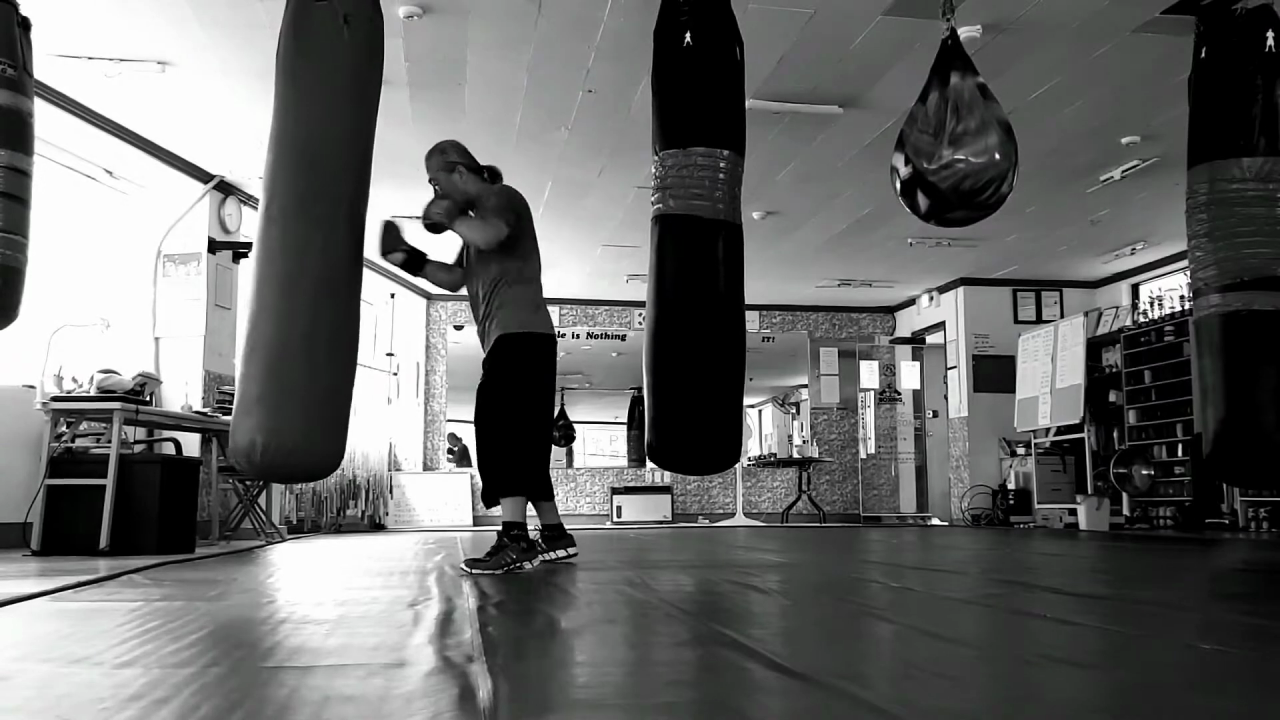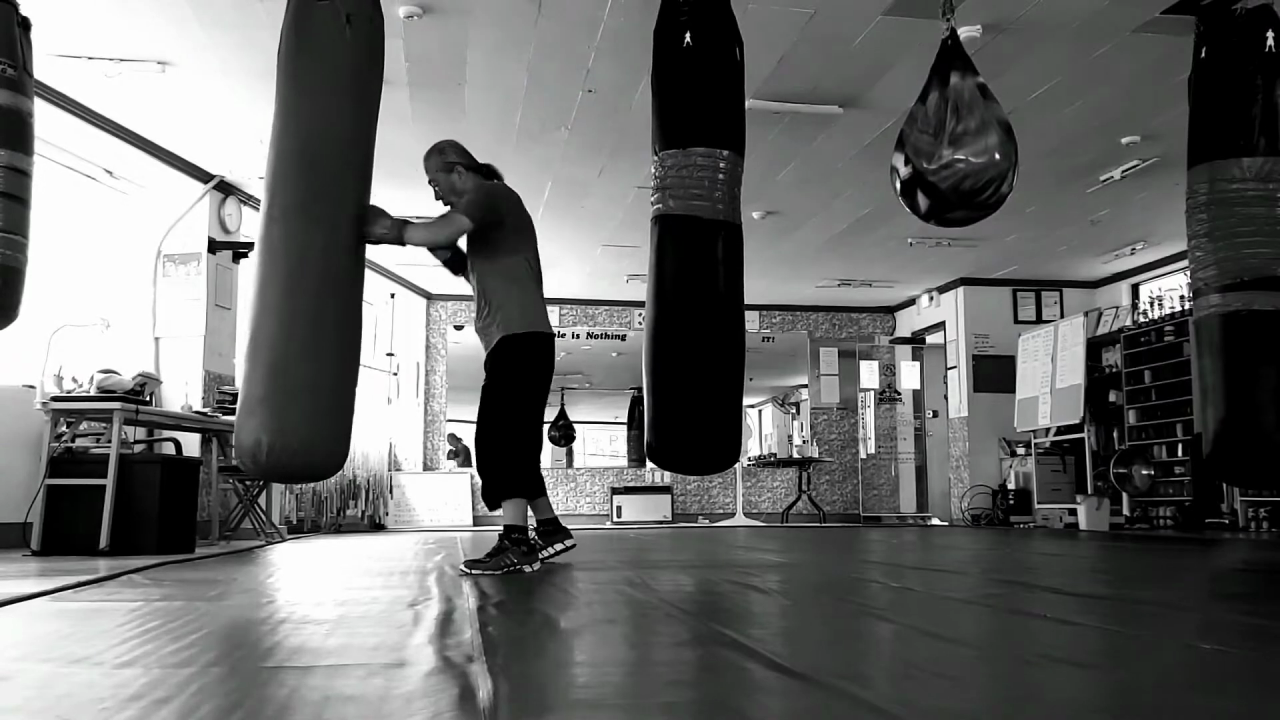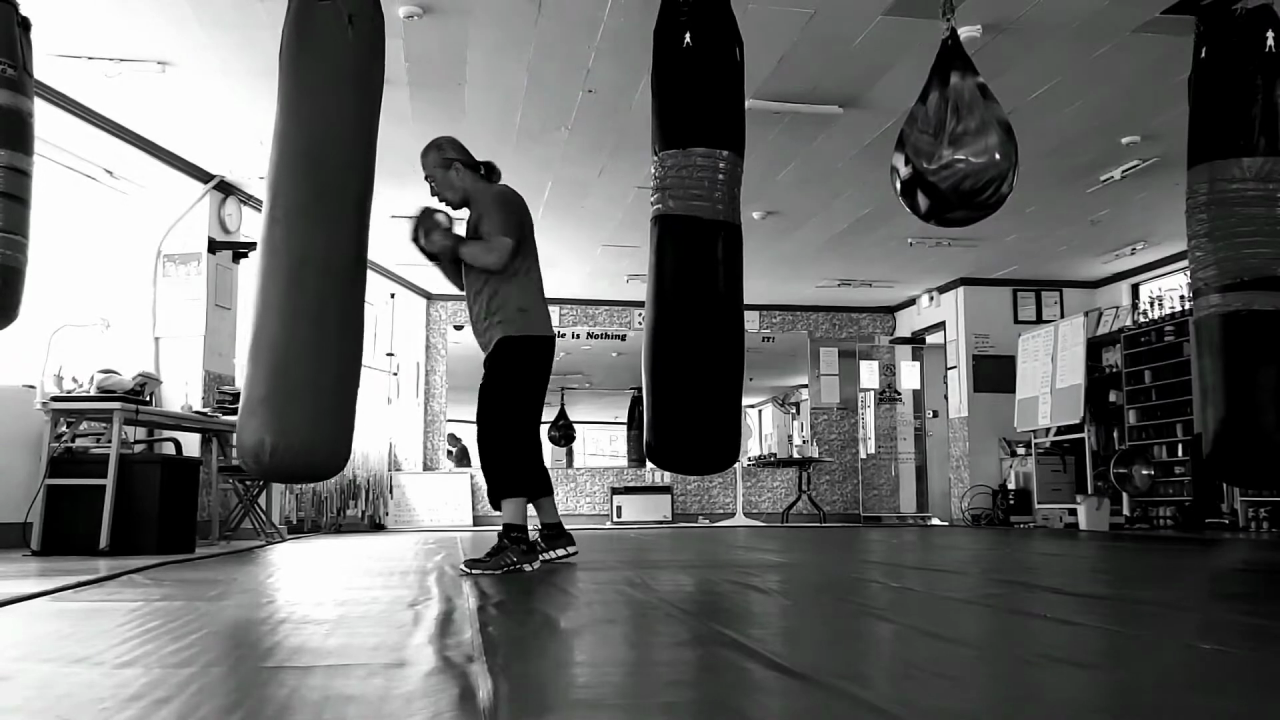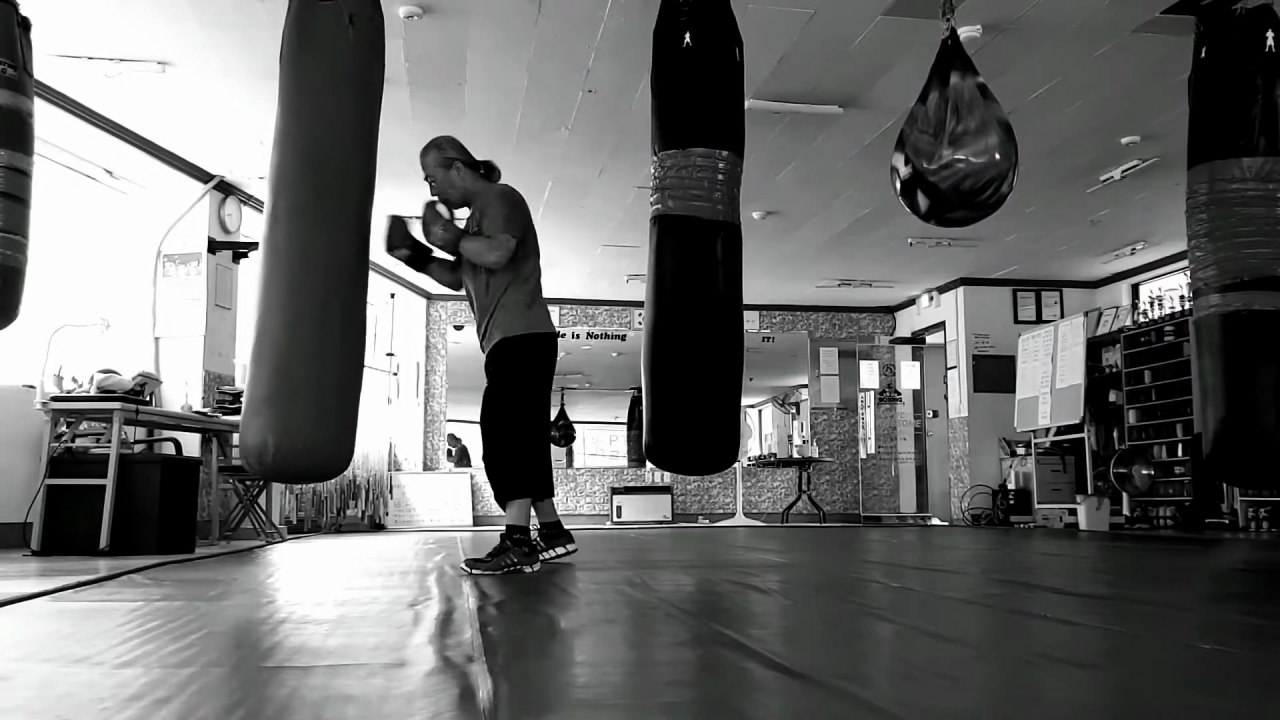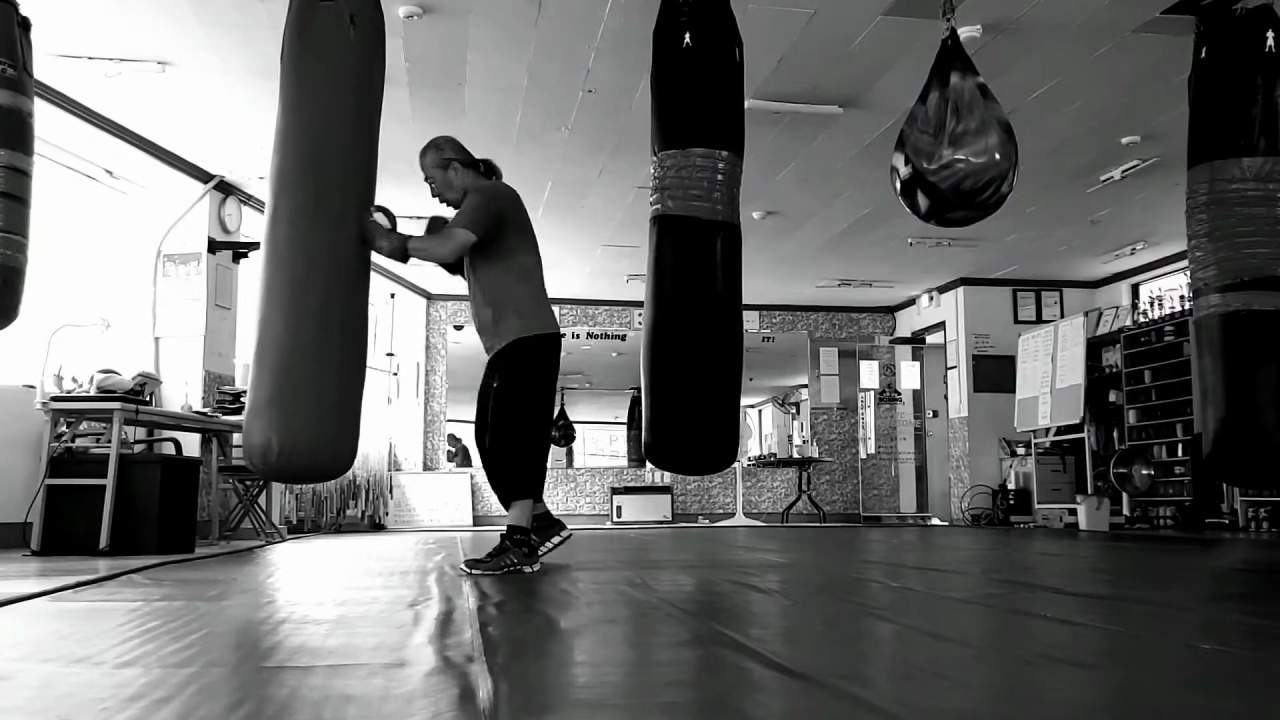
dt=0.1s
person 1, frame 1
left shoulder: (502, 198)
right shoulder: (473, 216)
left elbow: (486, 237)
right elbow: (456, 279)
left wrist: (448, 217)
right wrist: (409, 259)
left hip: (520, 338)
right hip: (514, 341)
left knee: (500, 432)
right knee: (522, 438)
left ankle: (513, 539)
right ankle: (553, 535)
person 1, frame 2
left shoulder: (493, 195)
right shoulder: (486, 205)
left elbow: (443, 231)
right elbow: (481, 274)
left wrist: (390, 228)
right wrist: (454, 259)
left hip: (519, 338)
right hip: (514, 340)
left knee: (498, 435)
right knee: (518, 441)
left ankle: (514, 541)
right ankle: (548, 531)
person 1, frame 3
left shoulder: (500, 200)
right shoulder: (481, 215)
left elbow: (496, 257)
right elbow: (469, 282)
left wrist: (446, 241)
right wrist: (441, 255)
left hip: (518, 339)
right hip: (509, 342)
left knee: (501, 433)
right knee: (516, 438)
left ankle: (515, 541)
right ankle: (554, 534)
person 1, frame 4
left shoulder: (500, 197)
right shoulder: (481, 210)
left elbow: (497, 254)
right elbow: (456, 279)
left wrist: (451, 239)
right wrist: (413, 253)
left hip: (523, 339)
right hip: (509, 343)
left knee: (508, 438)
right knee: (516, 439)
left ankle: (518, 541)
right ankle: (549, 532)
person 1, frame 5
left shoulder: (491, 195)
right shoulder: (477, 208)
left elbow: (449, 247)
right elbow: (459, 262)
left wrist: (392, 241)
right wrist: (400, 246)
left hip: (526, 338)
right hip: (510, 342)
left knee: (510, 435)
right knee: (496, 436)
left ankle: (516, 541)
right ankle: (541, 523)
